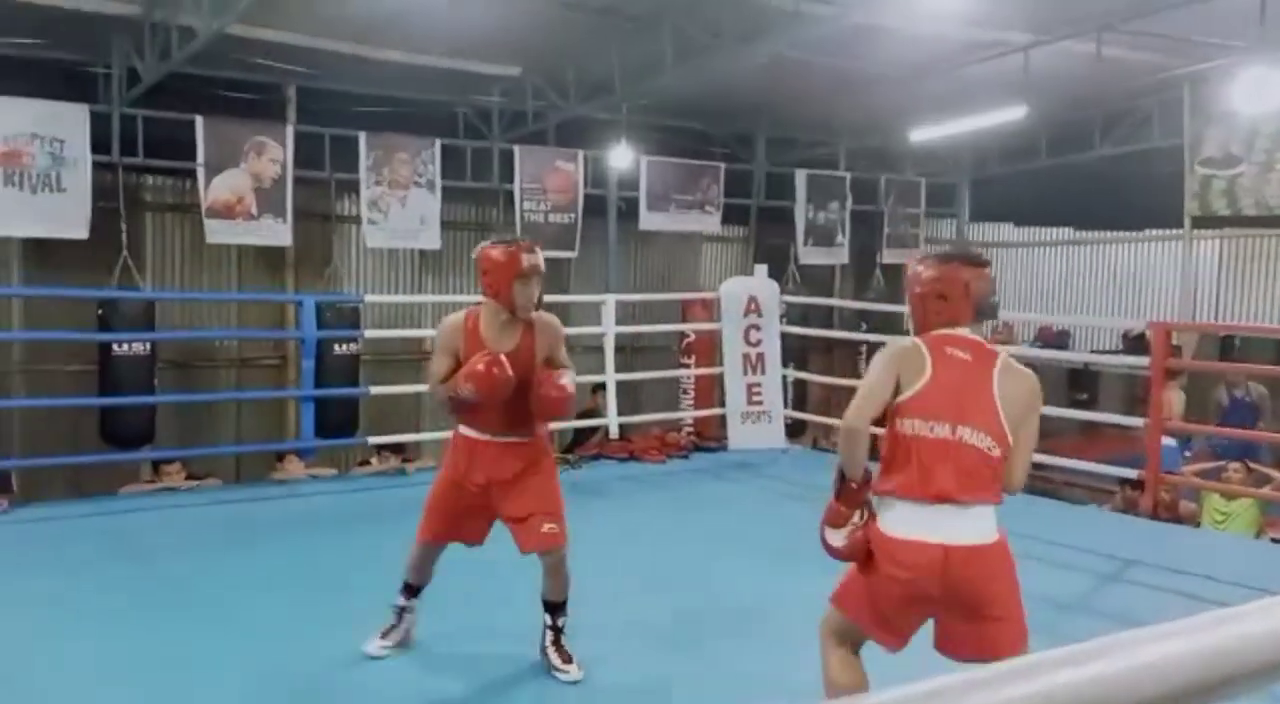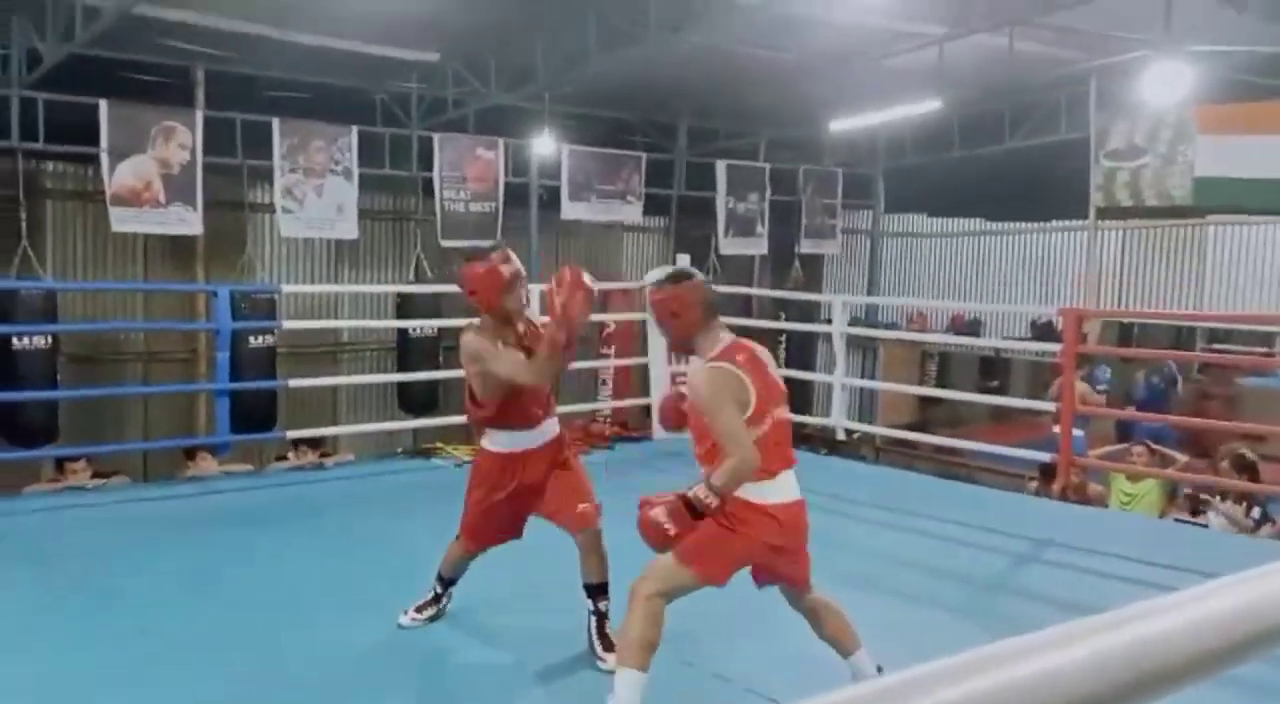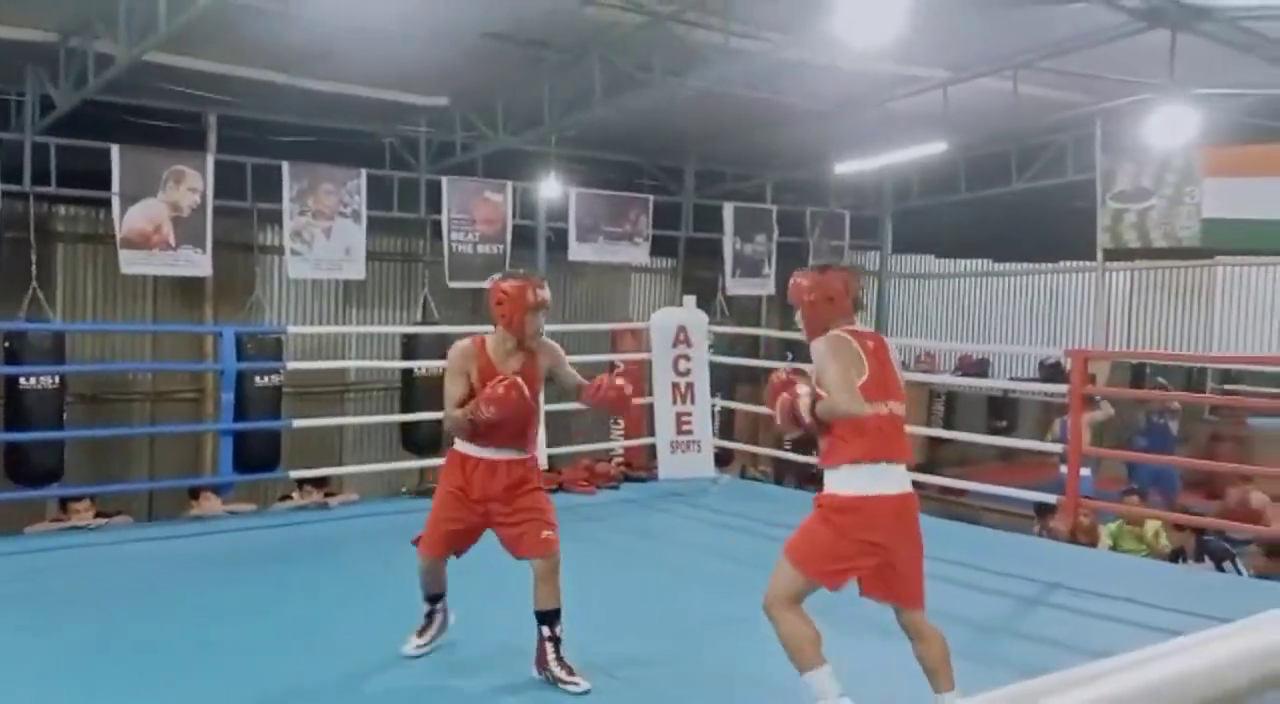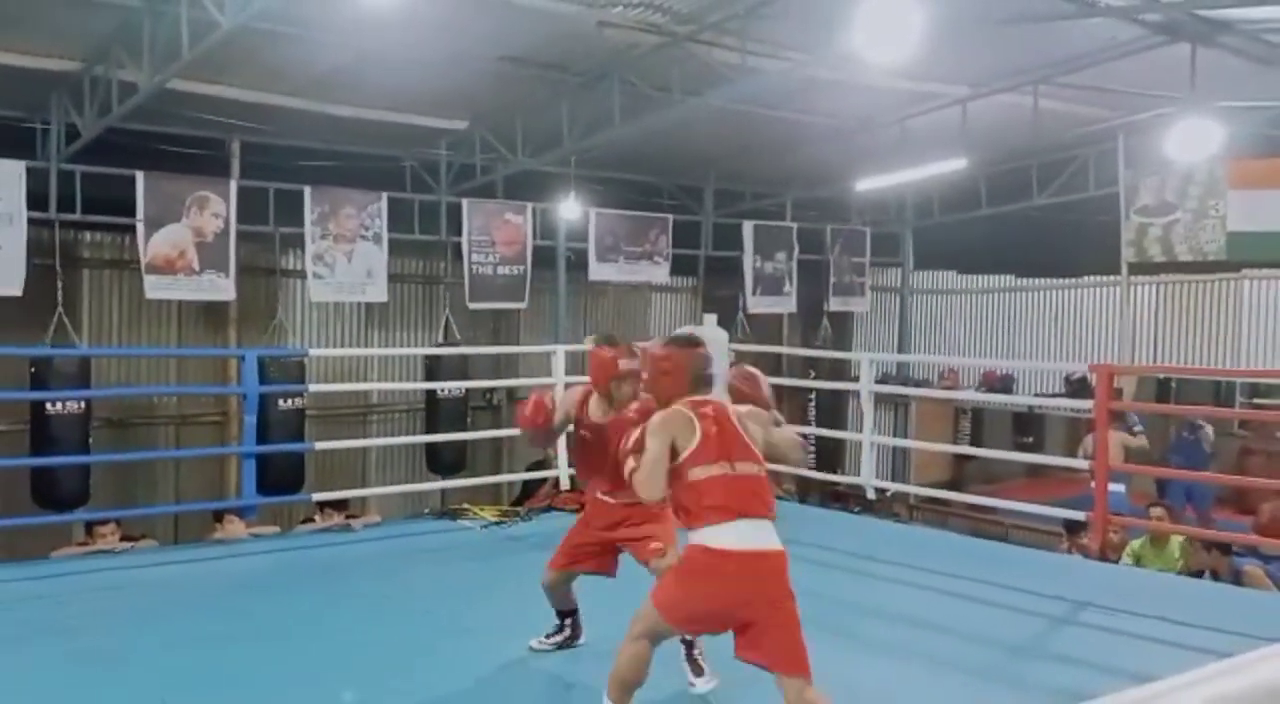
dt=1s
person 1, frame 1
left shoulder: (903, 356)
right shoulder: (1020, 382)
left elbow: (854, 424)
right elbow: (1013, 480)
left wrist: (851, 493)
left hip: (899, 545)
right hip: (977, 551)
left knee: (839, 639)
person 1, frame 2
left shoulder: (710, 380)
right shoulder: (754, 353)
left elbow: (745, 460)
left wrist: (698, 500)
right wrist: (703, 425)
left hip: (746, 514)
right hip: (787, 509)
left knee: (647, 592)
right knee: (805, 598)
person 1, frame 3
left shoulder: (831, 346)
right shoulder: (884, 350)
left elbow: (850, 407)
left wrist: (805, 404)
left hip: (850, 503)
right hip: (898, 501)
left knee: (779, 600)
right knee: (914, 615)
person 1, frame 4
left shoulder: (667, 421)
right shoulder: (746, 415)
left elbow: (651, 493)
right elbow: (795, 451)
left wrist: (634, 462)
left hip: (714, 558)
right hip: (767, 560)
left knee: (641, 636)
person 2, frame 1
left shoulder: (547, 328)
right shoulder: (455, 327)
left elbow: (563, 378)
right elbow: (437, 393)
left wrist: (566, 391)
right wrist: (461, 388)
left hip: (527, 453)
right hip: (470, 450)
left knee: (553, 550)
right knee: (429, 540)
left ankle: (554, 636)
right ankle: (403, 615)
person 2, frame 2
left shoulder: (523, 321)
right shoulder: (476, 345)
right elbow: (538, 379)
left wrist: (561, 324)
right wrist: (562, 330)
left hip: (550, 449)
right hip: (500, 459)
left knee: (589, 531)
right knee: (471, 542)
left ankle: (599, 623)
right ankle: (439, 594)
person 2, frame 3
left shoulder: (546, 352)
right shoulder: (465, 352)
left elbow: (580, 389)
right elbow: (451, 422)
left wrist: (603, 394)
right wrist: (478, 411)
left hip: (520, 472)
right hip: (468, 469)
left knee: (547, 558)
right knee: (432, 554)
left ankle: (549, 654)
right ankle: (435, 616)
person 2, frame 4
left shoulder: (646, 408)
right shoulder: (576, 401)
right elbow: (543, 441)
right wrist: (535, 428)
left hip: (647, 507)
right hip: (602, 506)
left knee: (669, 571)
right knee: (553, 579)
left ankle: (692, 654)
right ankle: (569, 628)
